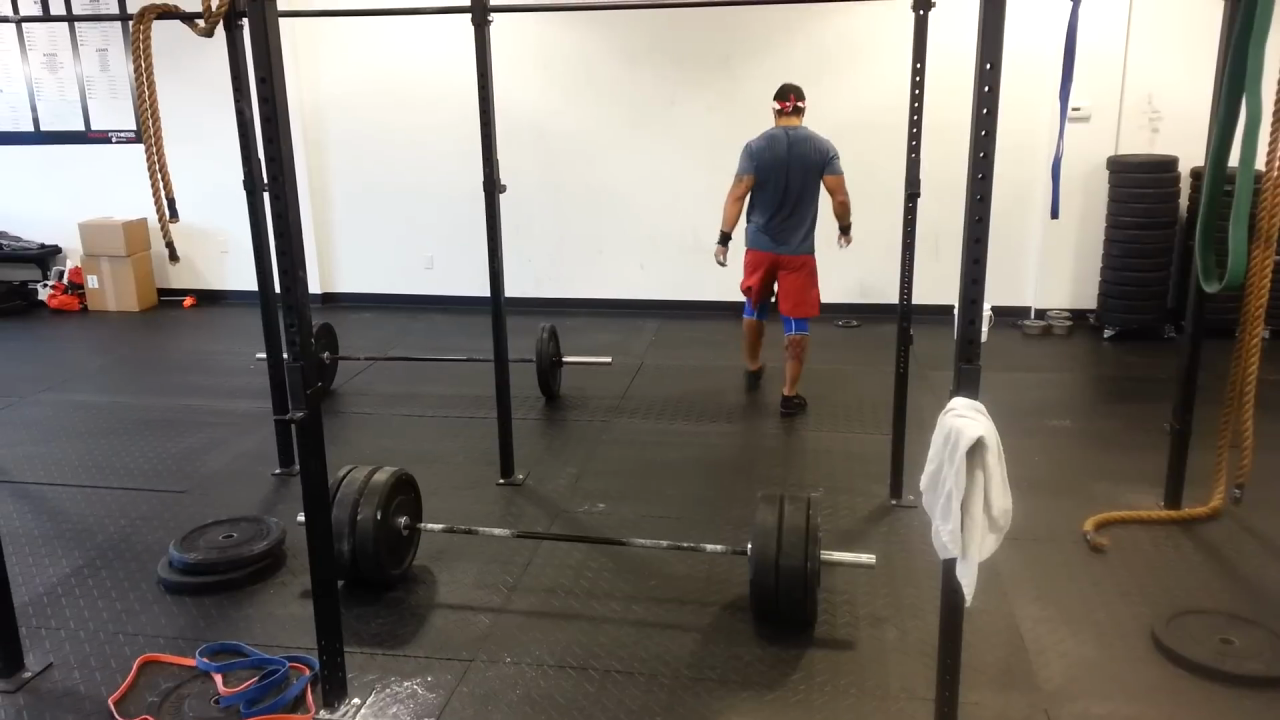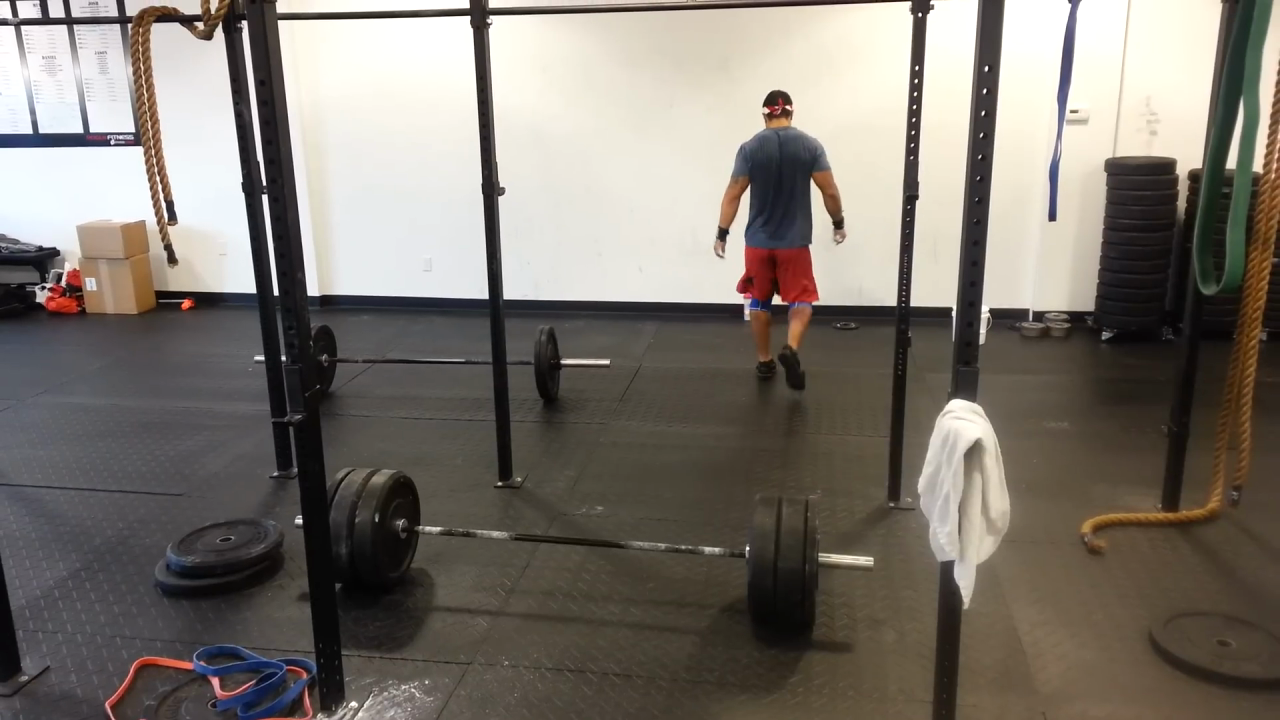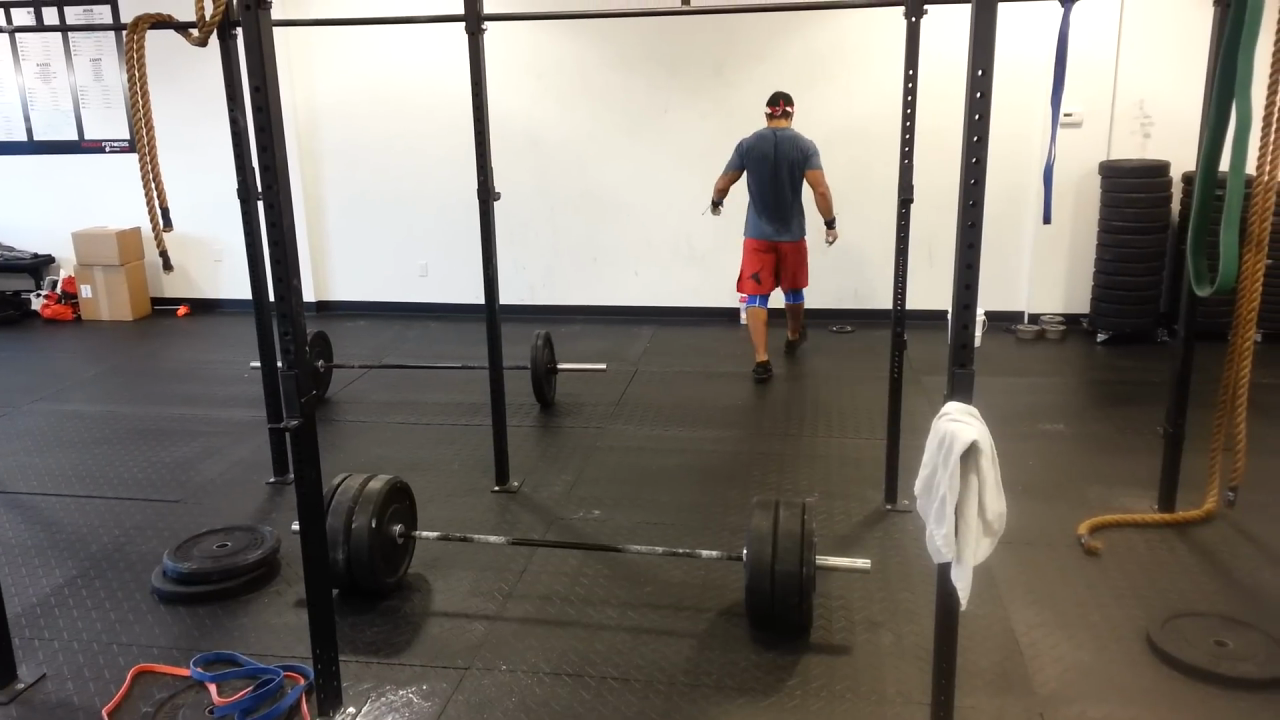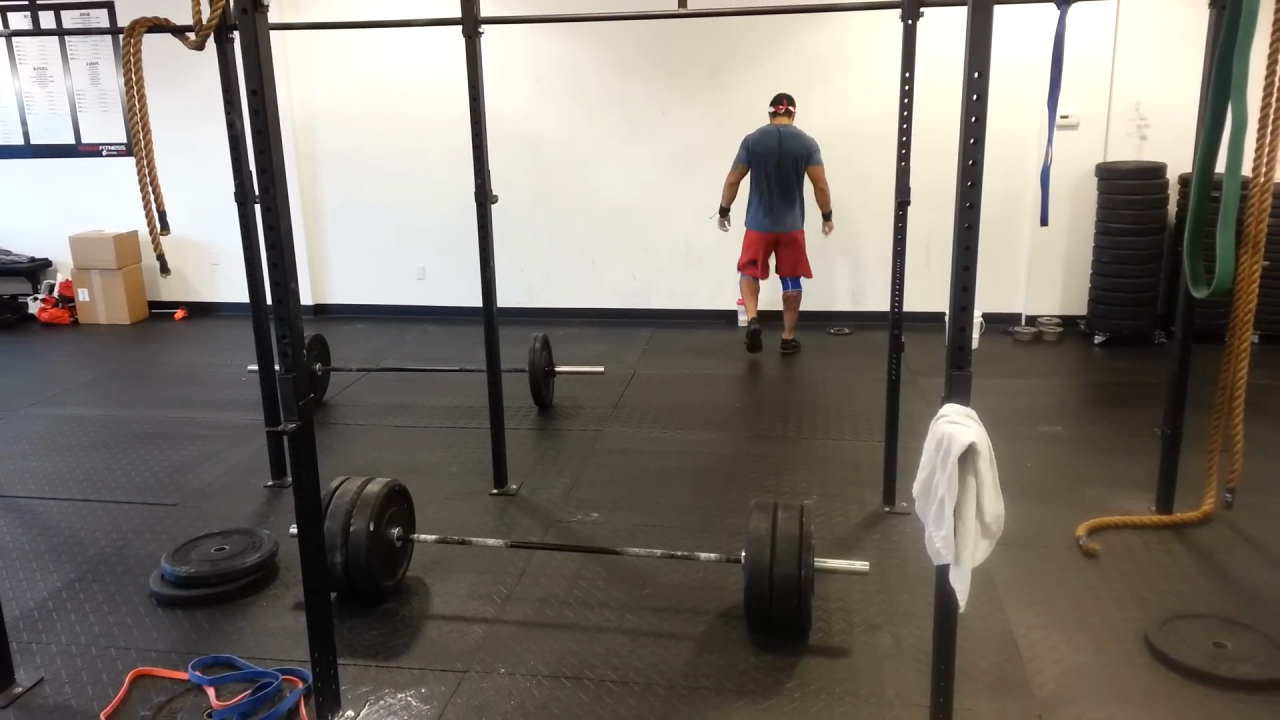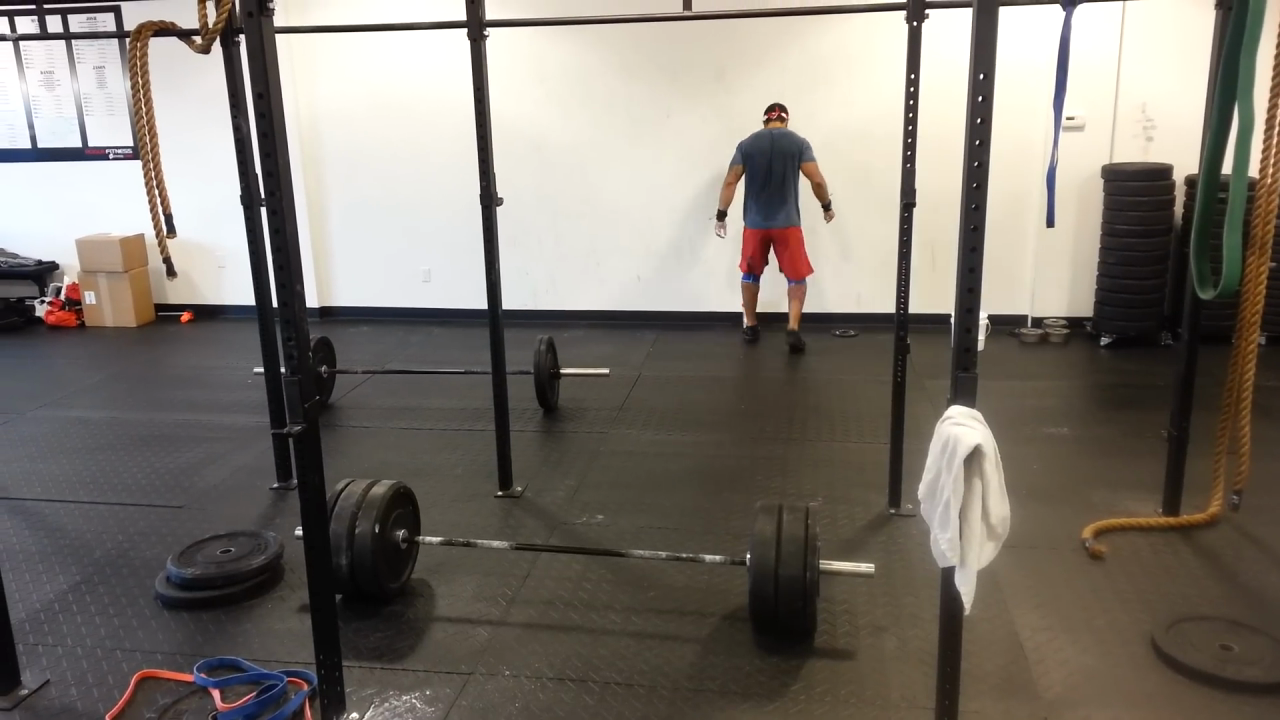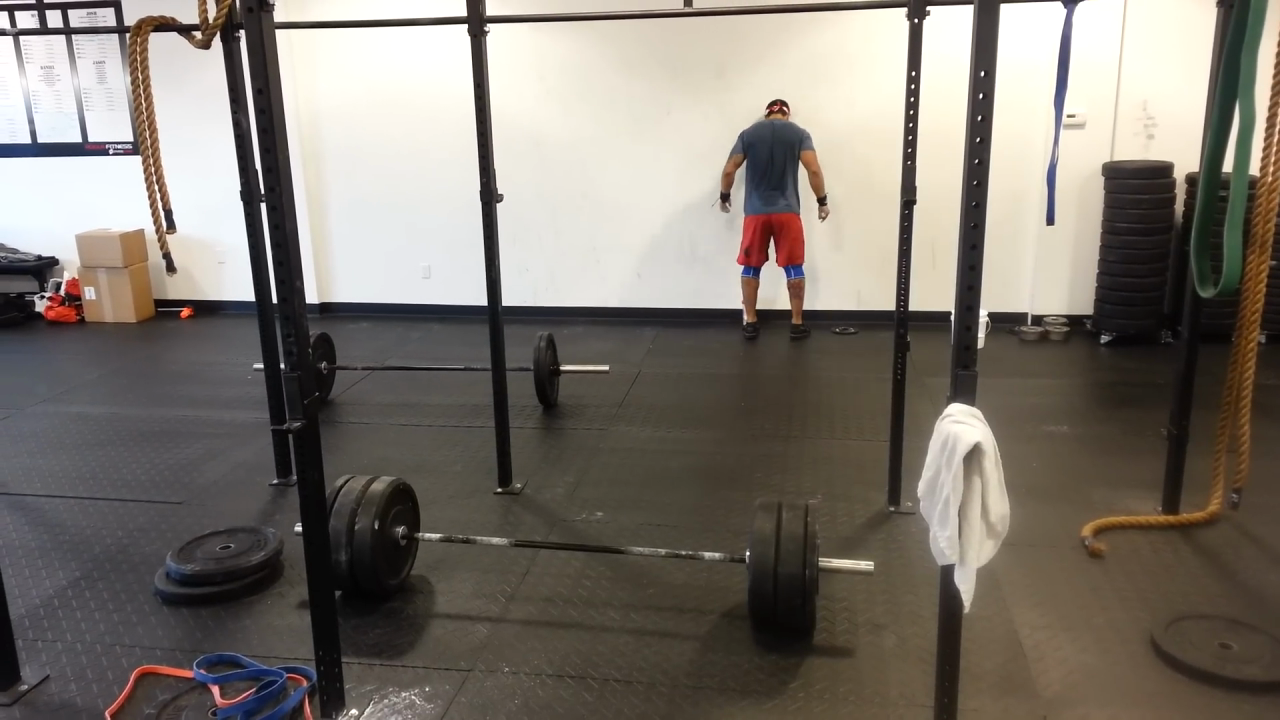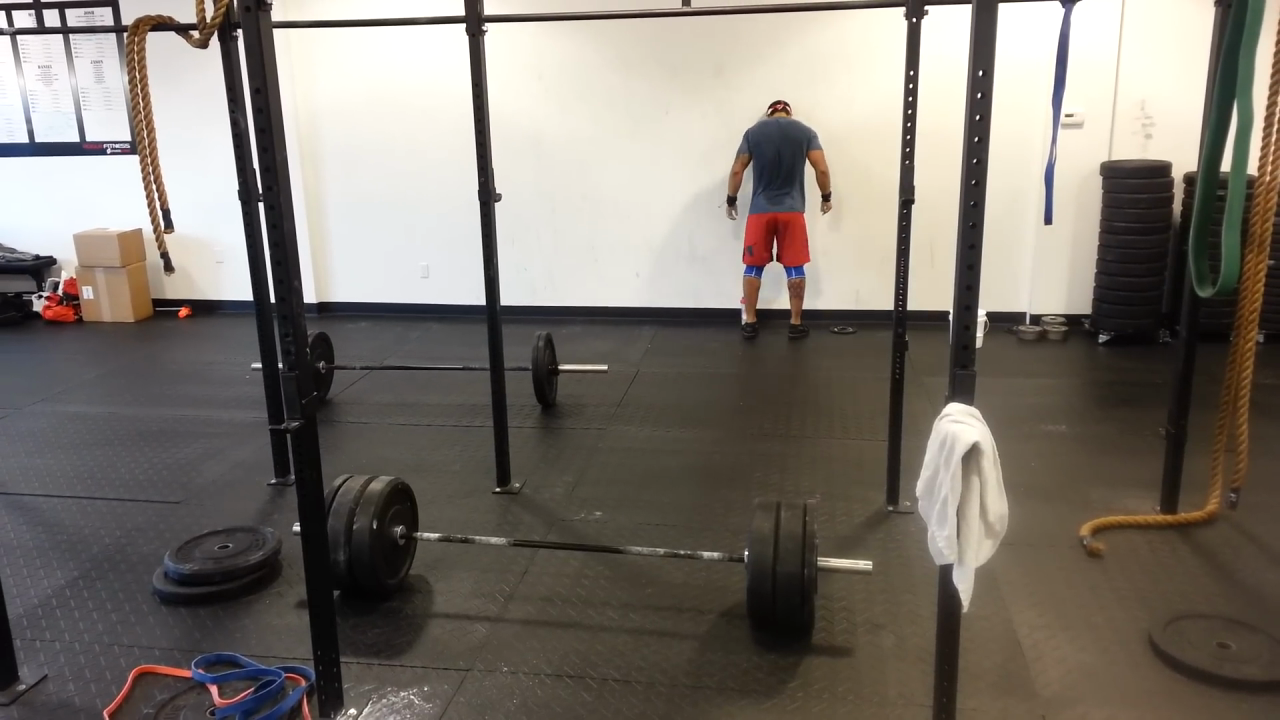
dt=0.3s
person 1, frame 1
left shoulder: (756, 146)
right shoulder: (822, 147)
left elbow: (737, 194)
right elbow: (840, 198)
left wrist: (723, 239)
right wrist: (845, 228)
left hip: (760, 245)
right hip: (799, 250)
left knee: (755, 307)
right knee: (797, 321)
left ankle: (753, 368)
right ankle: (790, 395)
person 1, frame 2
left shoulder: (750, 148)
right shoulder: (810, 145)
left elbow: (733, 194)
right elbow: (830, 191)
left wrist: (722, 234)
right wrist: (838, 223)
left hip: (758, 241)
right hip: (795, 242)
left knee: (759, 300)
right knee: (801, 299)
left ankle: (764, 361)
right ankle: (790, 349)
person 1, frame 3
left shoulder: (748, 145)
right shoulder: (805, 146)
left elbow: (723, 184)
right elbow: (820, 189)
left wrist: (716, 202)
right wrist: (830, 224)
left hip: (758, 234)
right hip: (792, 233)
left knee: (757, 296)
right knee: (793, 290)
left ankle: (762, 361)
right ankle: (793, 337)
person 1, frame 4
left shoulder: (753, 140)
right shoulder: (807, 143)
left elbow: (733, 180)
right elbow: (820, 185)
left wrist: (724, 211)
right wrist: (827, 217)
left hip: (758, 225)
right hip: (791, 226)
left knee: (750, 274)
right knee: (791, 281)
left ankle: (753, 320)
right ankle: (788, 338)
person 1, frame 5
left shoulder: (747, 144)
right shoulder: (799, 143)
left elbow: (730, 182)
right elbow: (817, 180)
left wrist: (721, 216)
right wrist: (827, 207)
left hip: (755, 223)
right hip: (787, 223)
left knee: (751, 273)
right knee: (797, 277)
left ankle: (750, 326)
right ankle: (793, 330)
person 1, frame 6
left shoulder: (748, 134)
right shoulder: (799, 133)
left elbow: (729, 170)
right elbow: (813, 170)
left wrist: (724, 196)
right wrist: (822, 201)
left hip: (755, 211)
right hip: (787, 211)
left knee: (751, 265)
right knee: (794, 267)
left ankle: (750, 322)
right ankle: (797, 323)
person 1, frame 7
left shoulder: (753, 132)
right shoulder: (805, 132)
left elbow: (737, 170)
right elbow: (822, 169)
left wrist: (731, 201)
right wrist: (826, 197)
left hip: (760, 210)
right hip: (792, 210)
left knee: (753, 265)
right knee: (794, 267)
left ankle: (750, 322)
right ankle: (796, 324)
